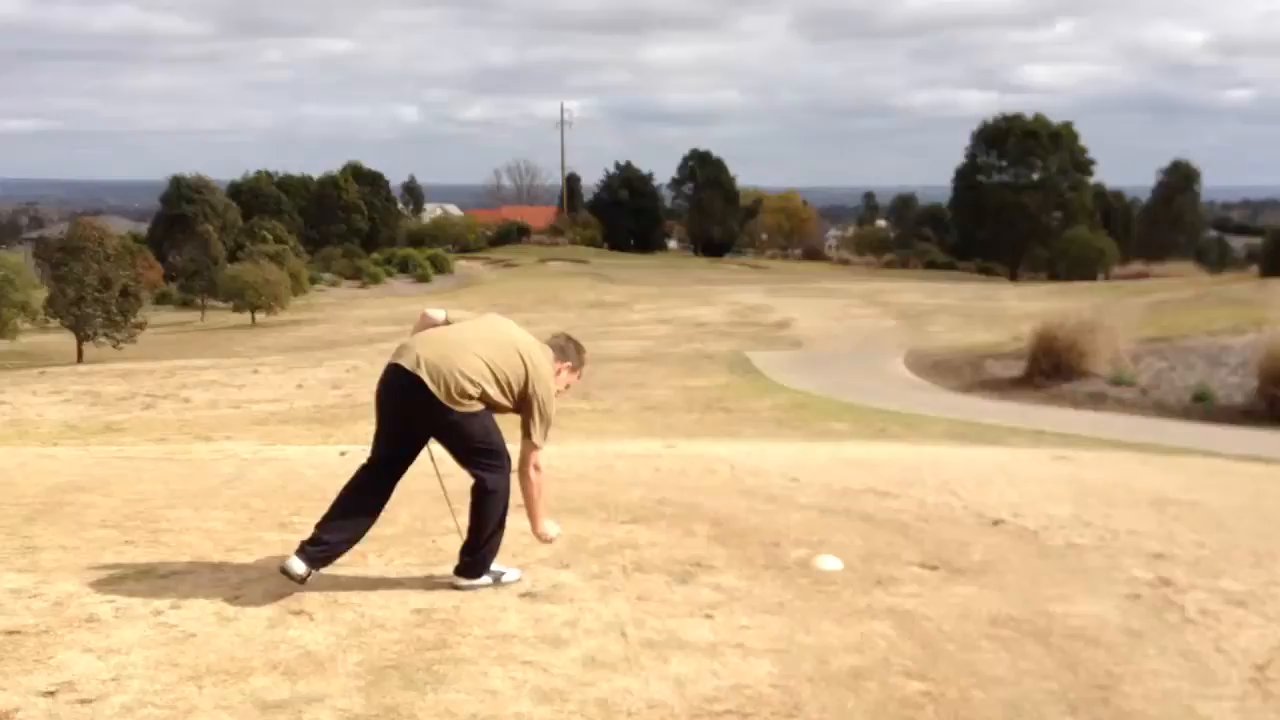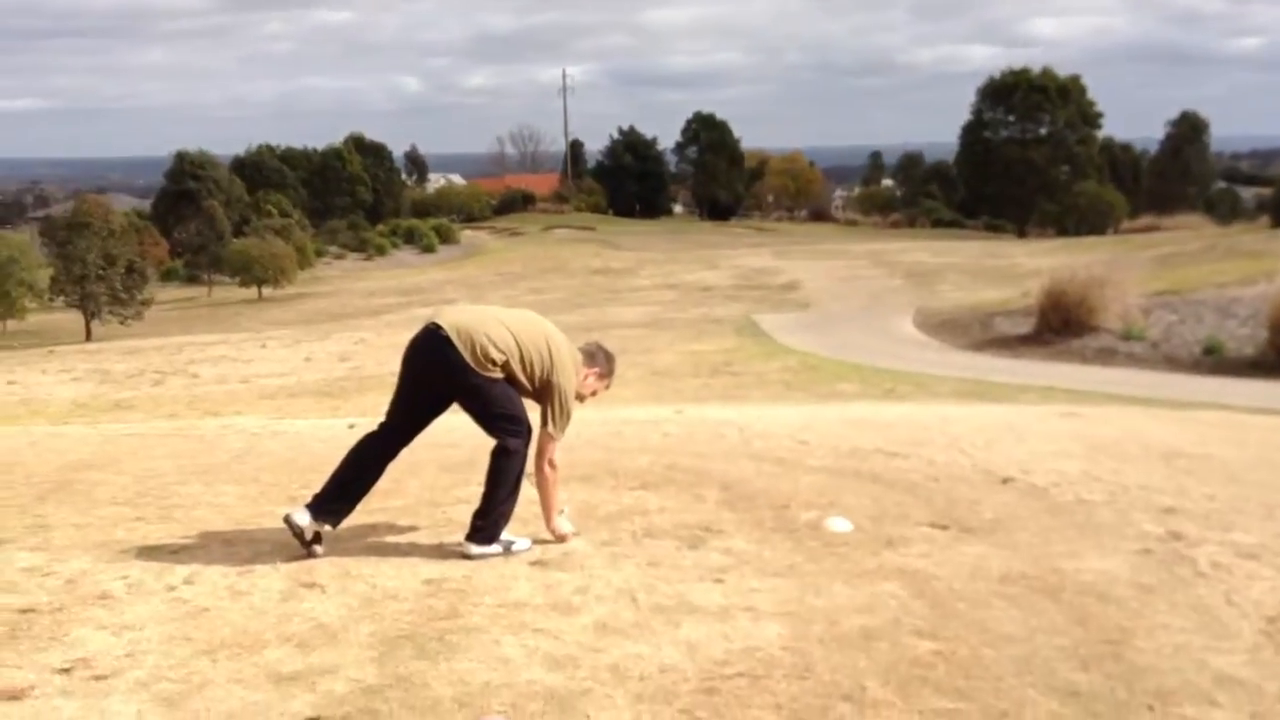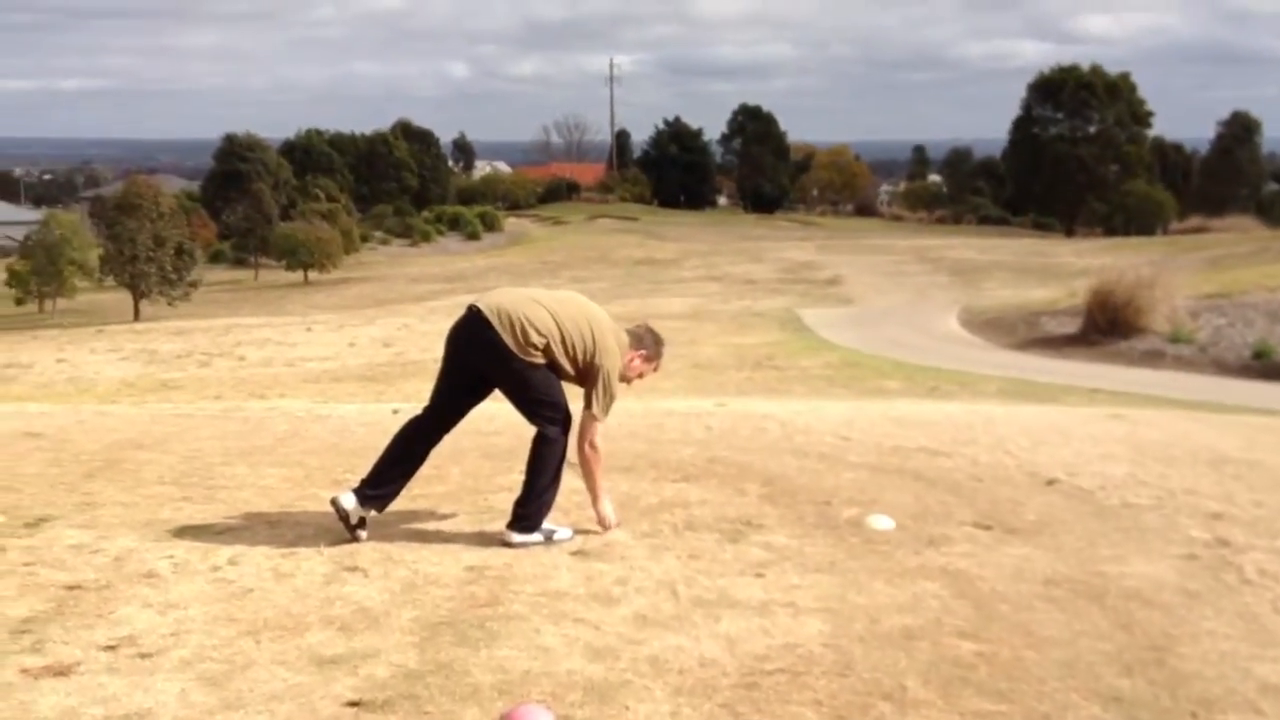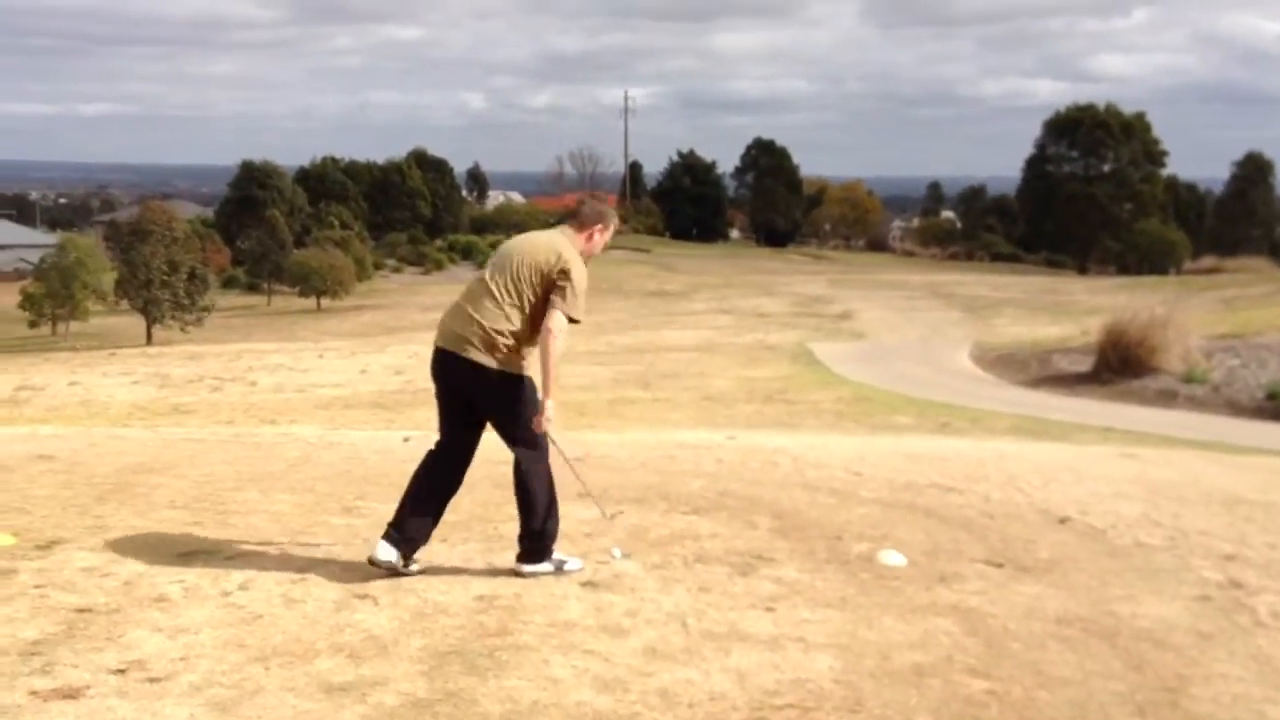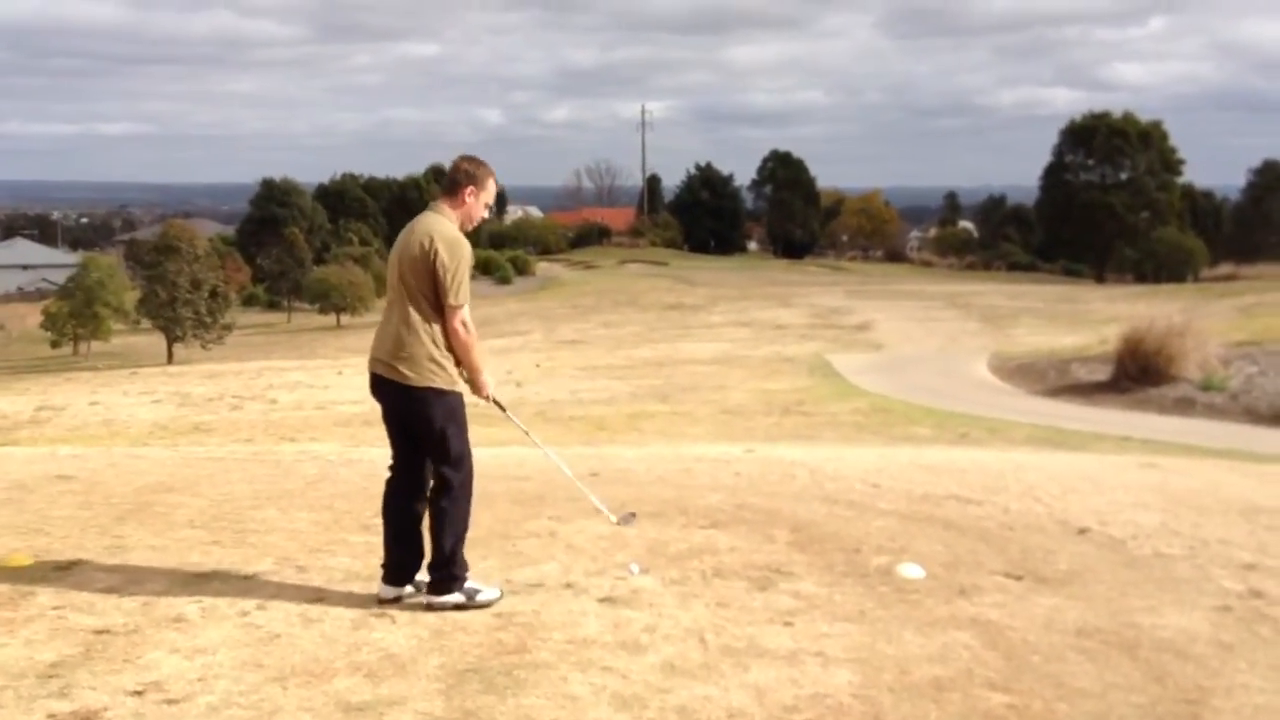
dt=1s
person 1, frame 1
left shoulder: (495, 322)
right shoulder: (541, 377)
left elbow: (430, 316)
right elbow: (531, 465)
right wrist: (539, 522)
left hip: (400, 371)
right hip: (448, 388)
left knee: (380, 471)
right knee: (494, 470)
left ankle: (307, 558)
right ankle: (474, 570)
person 1, frame 2
left shoulder: (552, 345)
right shoulder: (565, 374)
right elbow: (546, 459)
right wrist: (554, 519)
left hip: (432, 337)
right hip: (468, 354)
left knee: (392, 433)
right knee: (515, 436)
left ankle: (314, 516)
right ankle: (485, 537)
person 1, frame 3
left shoulder: (601, 330)
right shoulder: (610, 357)
right elbow: (588, 442)
right wrist: (600, 501)
left hip: (475, 322)
right hip: (511, 338)
left knee: (435, 418)
right knee: (555, 425)
left ankle: (361, 500)
right ankle: (527, 526)
person 1, frame 4
left shoulder: (523, 242)
right shoulder: (570, 266)
right elbow: (553, 331)
right wrist: (547, 397)
left hip: (449, 349)
right hip: (492, 361)
left knee: (450, 452)
right knee: (532, 451)
left ankle: (395, 545)
right ankle: (537, 554)
person 1, frame 5
left shoulder: (413, 230)
right shoulder: (452, 241)
right elbow: (457, 322)
left wrist: (461, 369)
right wrist: (478, 376)
left hip: (388, 370)
right hip: (428, 378)
left knee: (407, 475)
right knee: (453, 476)
left ankle: (398, 577)
right ankle: (446, 582)
